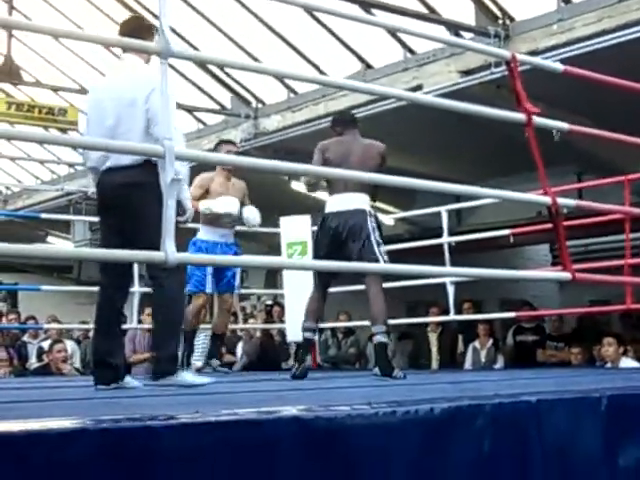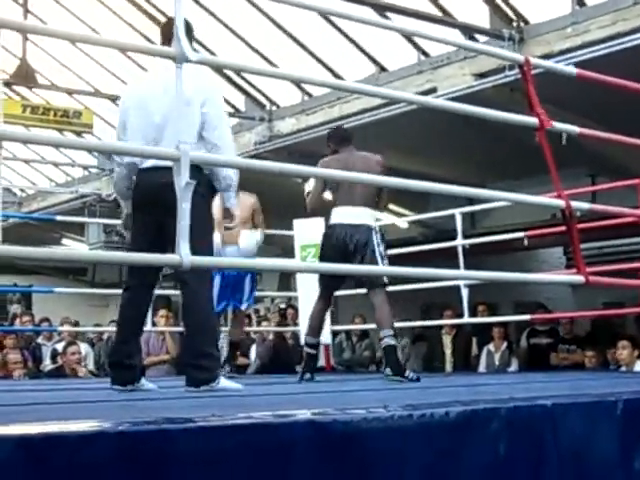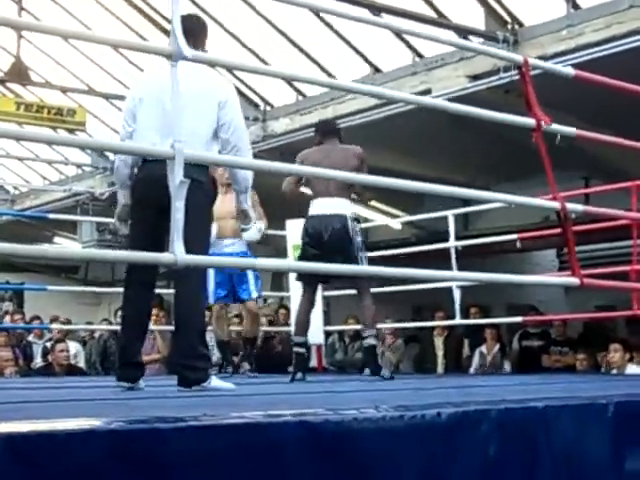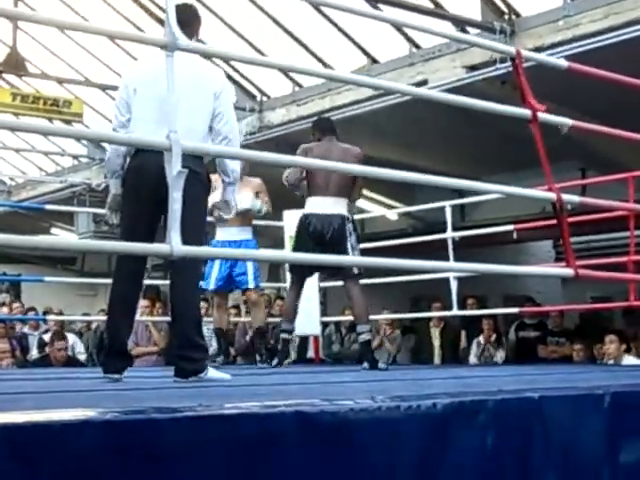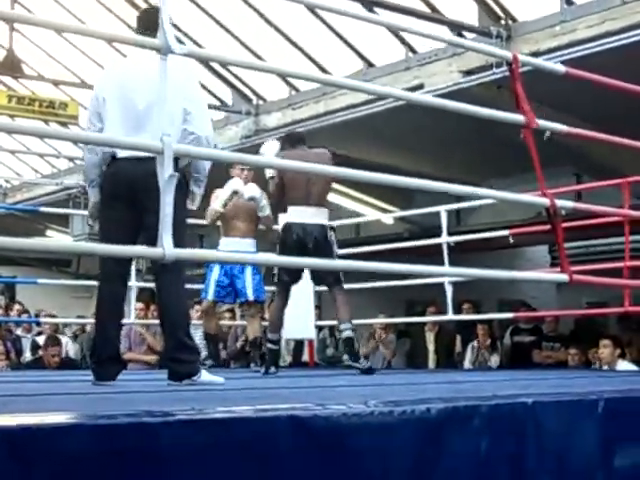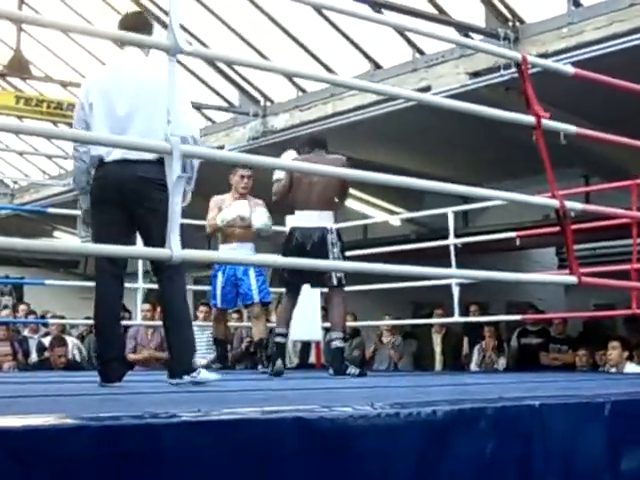
dt=0.3s
person 1, frame 1
left shoulder: (99, 88)
right shoulder: (151, 79)
left elbow: (91, 150)
right elbow: (167, 138)
right wrist: (182, 191)
left hip: (108, 183)
right hip: (143, 180)
left knee: (113, 277)
right knee: (166, 273)
left ankle: (108, 370)
right ankle: (167, 365)
person 1, frame 2
left shoulder: (137, 87)
right shoulder: (200, 80)
right elbow: (219, 142)
left wrist: (126, 199)
right wrist: (229, 195)
left hip: (146, 183)
right hip: (186, 182)
left knee: (140, 277)
right knee: (195, 277)
left ankle: (124, 370)
right ankle: (203, 373)
person 1, frame 3
left shoulder: (147, 80)
right shoulder: (217, 84)
left elbow: (126, 141)
right elbow: (236, 144)
left wrist: (123, 193)
right wrist: (244, 197)
left hip: (149, 176)
right hip: (192, 178)
left knee: (140, 273)
right knee: (190, 273)
left ankle: (129, 370)
right ankle: (193, 372)
person 1, frame 4
left shoulder: (140, 70)
right shoulder: (211, 75)
left elbow: (119, 129)
right elbow: (227, 136)
left wrist: (114, 183)
right wrist: (229, 188)
left hip: (142, 167)
right hip: (187, 169)
left knee: (129, 263)
right knee: (186, 265)
left ankle: (114, 360)
right ankle: (190, 363)
person 1, frame 5
left shoulder: (111, 75)
right shoulder: (180, 73)
left elbow: (93, 138)
right elbow: (200, 134)
left wrist: (93, 190)
right wrist: (196, 185)
left hip: (118, 174)
right hip: (161, 173)
left knee: (113, 271)
right knee: (169, 269)
left ankle: (105, 367)
right ankle: (184, 367)
person 1, frame 6
left shoulder: (94, 80)
right shoulder: (162, 74)
left elbow: (81, 145)
right elbow: (187, 134)
left wrist: (84, 193)
right wrist: (187, 181)
left hip: (108, 178)
right hip: (151, 176)
left knee: (109, 273)
right knee: (169, 270)
left ankle: (110, 368)
right ankle: (183, 365)
person 2, frame 1
left shoulder: (325, 147)
right shoulder: (379, 149)
left elbow: (311, 182)
left wrist: (329, 183)
left hip: (332, 217)
right hip: (360, 215)
left knee: (320, 287)
right knee: (373, 282)
left ankle: (302, 356)
right ankle: (382, 359)
person 2, frame 2
left shoulder: (326, 164)
right shoulder: (377, 161)
left elbow: (313, 206)
right elbow: (382, 203)
left wrist: (311, 192)
left hip: (337, 230)
right hip: (365, 230)
left knee: (324, 297)
right knee: (378, 293)
left ankle: (308, 365)
right ankle: (392, 361)
person 2, frame 3
left shoulder: (305, 156)
right shoulder: (356, 153)
left elbow: (288, 188)
right elbow: (364, 193)
left hip: (315, 221)
right hip: (342, 220)
left knee: (308, 294)
right knee: (363, 289)
left ankle: (299, 364)
right ankle: (371, 361)
person 2, frame 4
left shoulder: (307, 149)
right shoulder: (355, 153)
left elbow: (292, 179)
right elbow: (354, 195)
left wrist: (297, 181)
left hip: (311, 218)
right hip: (339, 219)
left knee: (296, 284)
right knee: (352, 284)
left ankle: (283, 350)
right ankle: (367, 354)
person 2, frame 5
left shoulder: (282, 158)
right shoulder: (326, 156)
left elbow: (276, 199)
left wrist: (271, 170)
left hip: (293, 228)
right hip: (320, 228)
left knee: (281, 293)
right knee: (336, 289)
left ankle: (271, 359)
right ankle: (350, 351)
person 2, frame 6
left shoulder: (295, 162)
right shoulder: (340, 162)
left elbow: (277, 197)
left wrist: (279, 174)
left hip: (297, 232)
right hip: (323, 232)
left knee: (290, 295)
right knee: (336, 293)
left ankle: (278, 356)
right ankle: (337, 360)
person 3, frame 1
left shoulder: (241, 185)
right shoulder: (205, 178)
left elbow: (246, 209)
left wrist: (249, 215)
right wrist: (214, 205)
left hip: (228, 246)
right hip: (205, 243)
left knee: (227, 304)
right knee: (200, 300)
left ankle: (213, 357)
right ankle: (187, 354)
person 3, frame 2
left shoulder: (251, 200)
right shoulder: (211, 200)
left elbow: (261, 228)
left wrist: (256, 236)
right wrist: (211, 238)
left knee: (240, 315)
left ankle: (230, 362)
person 3, frame 3
left shoulder: (248, 196)
left elbow: (262, 219)
left wrist: (258, 228)
left hip: (241, 255)
right hip: (216, 257)
left knee: (253, 308)
right knee: (218, 311)
left ankle: (247, 360)
right ankle: (227, 362)
person 3, frame 4
left shoulder: (256, 183)
right shoulder: (214, 180)
left elbow: (268, 210)
left wrist: (255, 205)
right wrist: (217, 196)
left hip: (245, 243)
right hip: (221, 243)
left knee: (254, 296)
right knee: (219, 299)
left ankle: (260, 352)
right ankle: (223, 351)
person 3, frame 5
left shoulder: (257, 194)
right shoulder: (219, 193)
left elbow: (269, 225)
right elbow: (210, 218)
left wrist: (260, 201)
right wrist: (226, 196)
left hip: (248, 254)
right hip: (223, 254)
left knee: (251, 308)
right knee: (209, 305)
left ankle: (255, 358)
person 3, frame 6
left shoulder: (257, 204)
right shoulder: (218, 200)
left elbow: (267, 230)
right elbow: (209, 228)
left wrist: (264, 224)
right wrist: (227, 215)
right hip: (224, 260)
left knee: (256, 310)
right knee: (219, 313)
left ankle: (263, 360)
right ankle: (221, 359)
